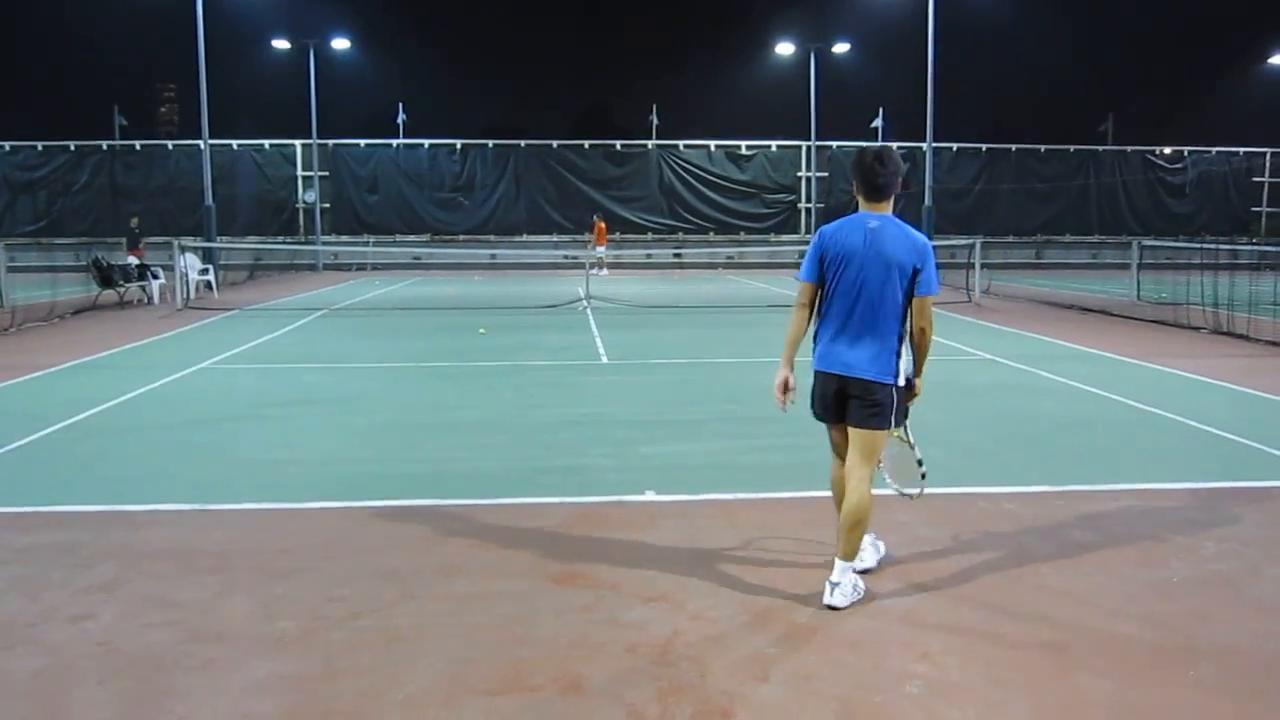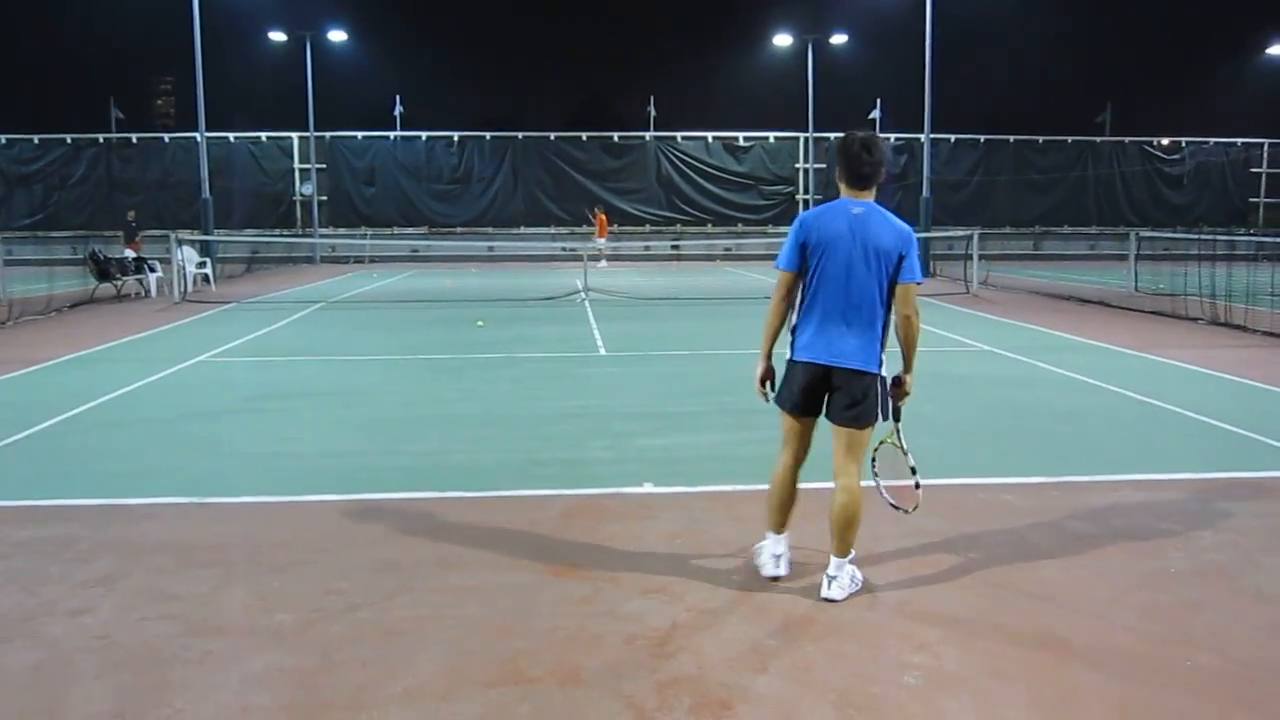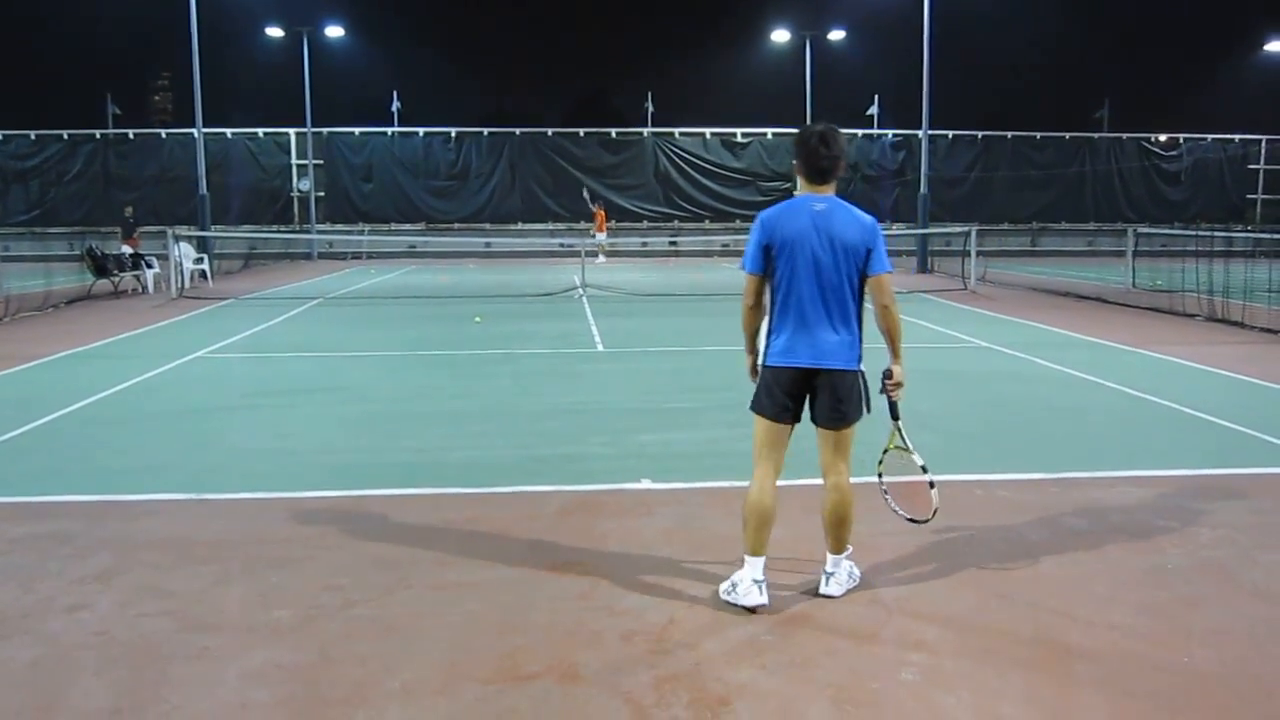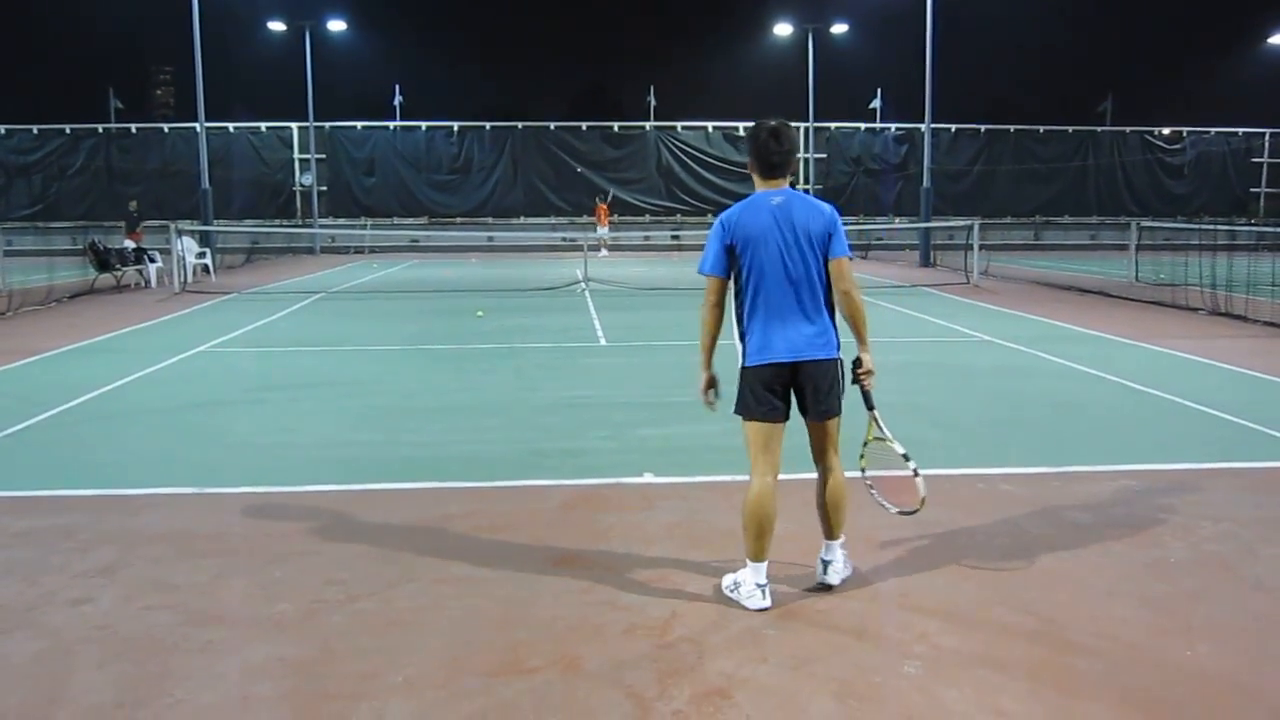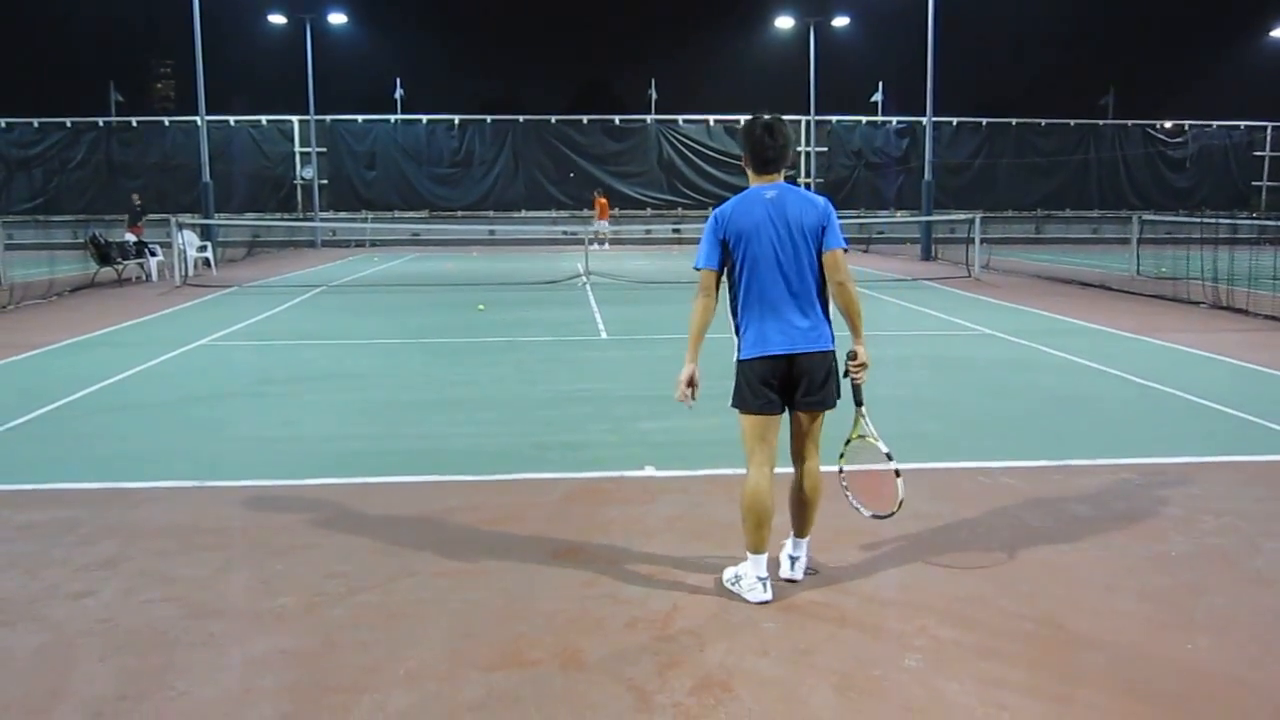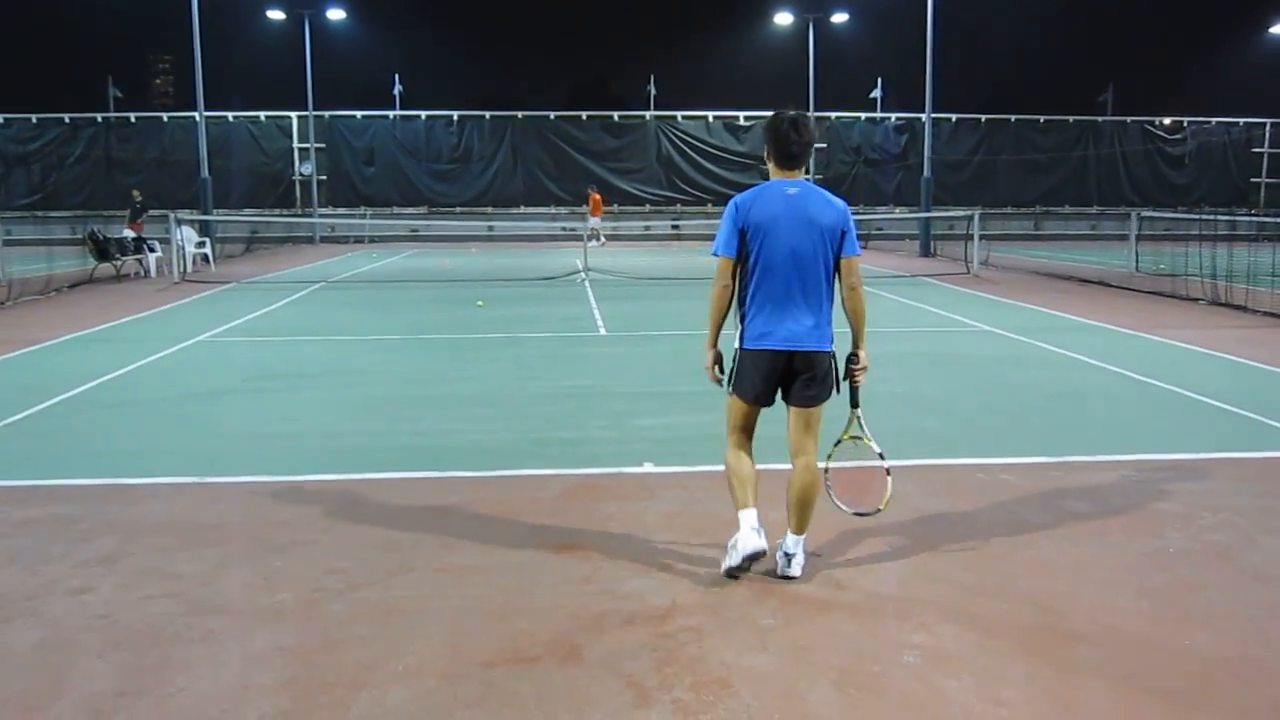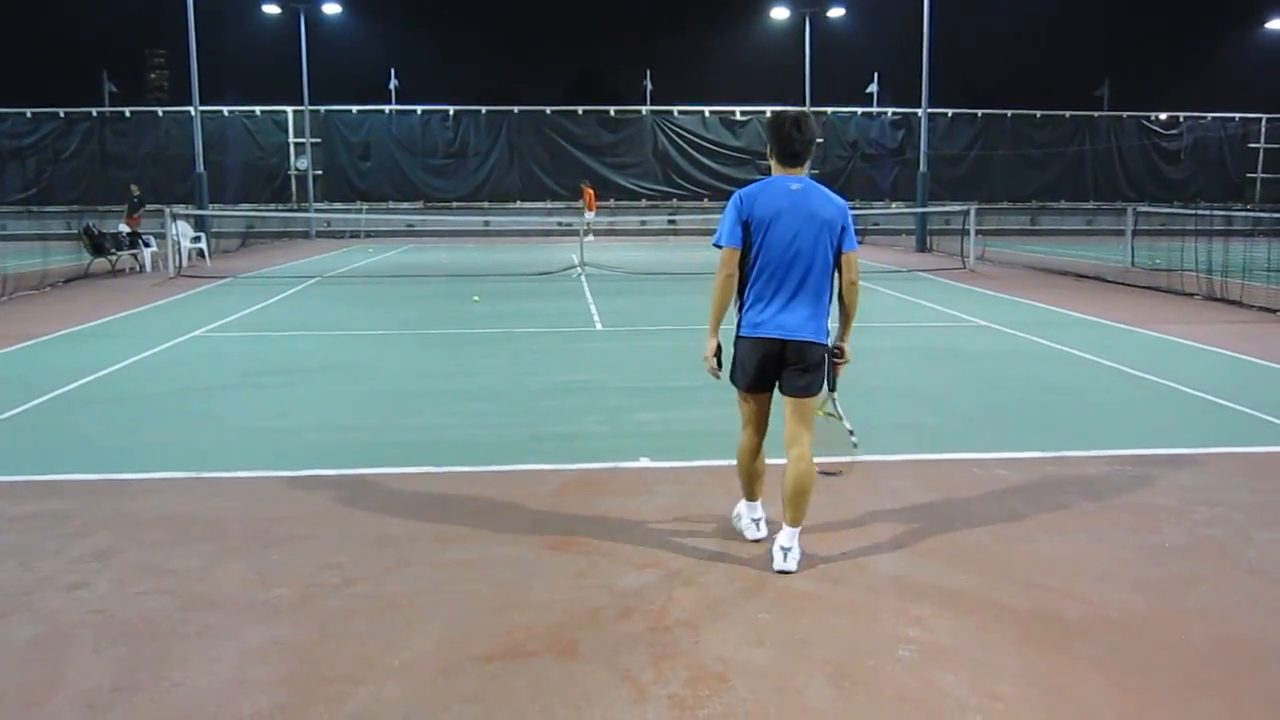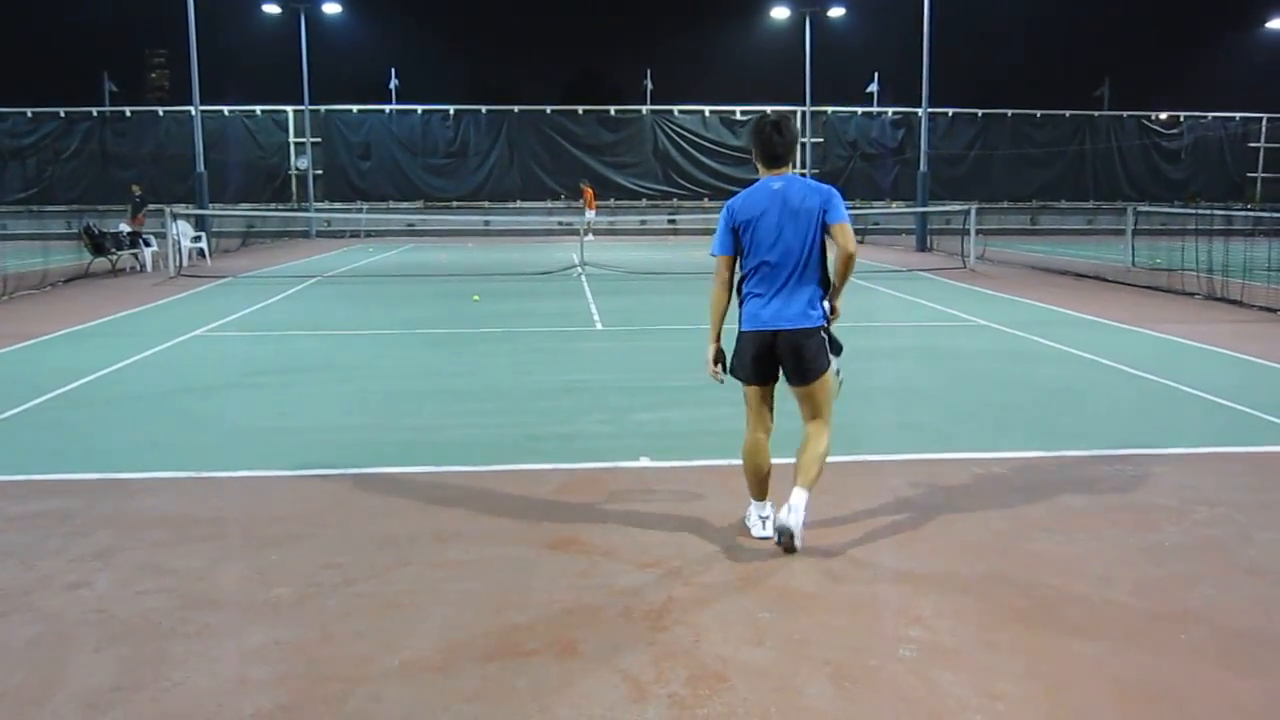
dt=0.3s
person 1, frame 1
left shoulder: (828, 236)
right shoulder: (916, 245)
left elbow: (803, 306)
right elbow: (921, 324)
left wrist: (785, 365)
right wrist: (917, 374)
left hip: (829, 368)
right hip: (879, 374)
left knee: (842, 461)
right knee: (859, 476)
left ankle: (860, 545)
right ankle: (841, 579)
person 1, frame 2
left shoulder: (808, 223)
right shoulder: (901, 235)
left elbow: (782, 298)
right elbow: (906, 313)
left wrist: (765, 356)
right wrist: (907, 370)
left hip: (806, 358)
right hip: (860, 366)
left knee: (790, 456)
right knee: (847, 471)
left ankle: (774, 549)
right ankle: (839, 572)
person 1, frame 3
left shoulder: (770, 222)
right shoulder: (864, 227)
left elbow: (752, 300)
right elbow: (884, 303)
left wrist: (751, 352)
right wrist: (896, 361)
left hip: (782, 361)
right hip: (839, 364)
left knee: (765, 471)
right knee: (836, 471)
left ankle: (751, 577)
right ankle: (837, 569)
person 1, frame 4
left shoulder: (730, 222)
right shoulder: (824, 215)
left elbow: (713, 302)
right elbow: (845, 289)
left wrist: (705, 365)
right wrist: (864, 347)
left hip: (762, 360)
right hip: (820, 357)
left knee: (763, 472)
right knee: (829, 462)
left ankle: (755, 581)
right ankle: (833, 558)
person 1, frame 5
left shoulder: (725, 217)
right shoulder: (818, 208)
left elbow: (706, 293)
right elbow: (840, 281)
left wrist: (690, 360)
right wrist: (859, 340)
left hip: (758, 354)
right hip: (815, 351)
left knee: (760, 464)
right knee: (807, 458)
left ankle: (756, 573)
right ankle: (797, 553)
person 1, frame 6
left shoulder: (743, 206)
right shoulder: (836, 210)
left elbow: (723, 284)
right elbow: (852, 286)
left wrist: (712, 344)
right wrist: (860, 345)
left hip: (758, 345)
right hip: (814, 347)
left knee: (737, 439)
right knee: (804, 450)
left ankle: (749, 526)
right ankle: (793, 550)
person 1, frame 7
left shoulder: (746, 200)
right shoulder: (835, 207)
left elbow: (728, 273)
right elbow: (850, 280)
left wrist: (713, 334)
right wrist: (844, 336)
left hip: (755, 334)
right hip: (810, 338)
left knee: (752, 429)
right knee: (800, 442)
left ankle: (752, 514)
right ankle: (788, 543)
person 1, frame 8
left shoulder: (737, 207)
right shoulder: (822, 196)
left elbow: (722, 280)
right elbow: (848, 249)
left wrist: (714, 340)
right wrist: (833, 296)
left hip: (754, 329)
right hip: (806, 327)
left knee: (758, 427)
right knee: (818, 423)
left ankle: (760, 513)
right ankle: (795, 505)
